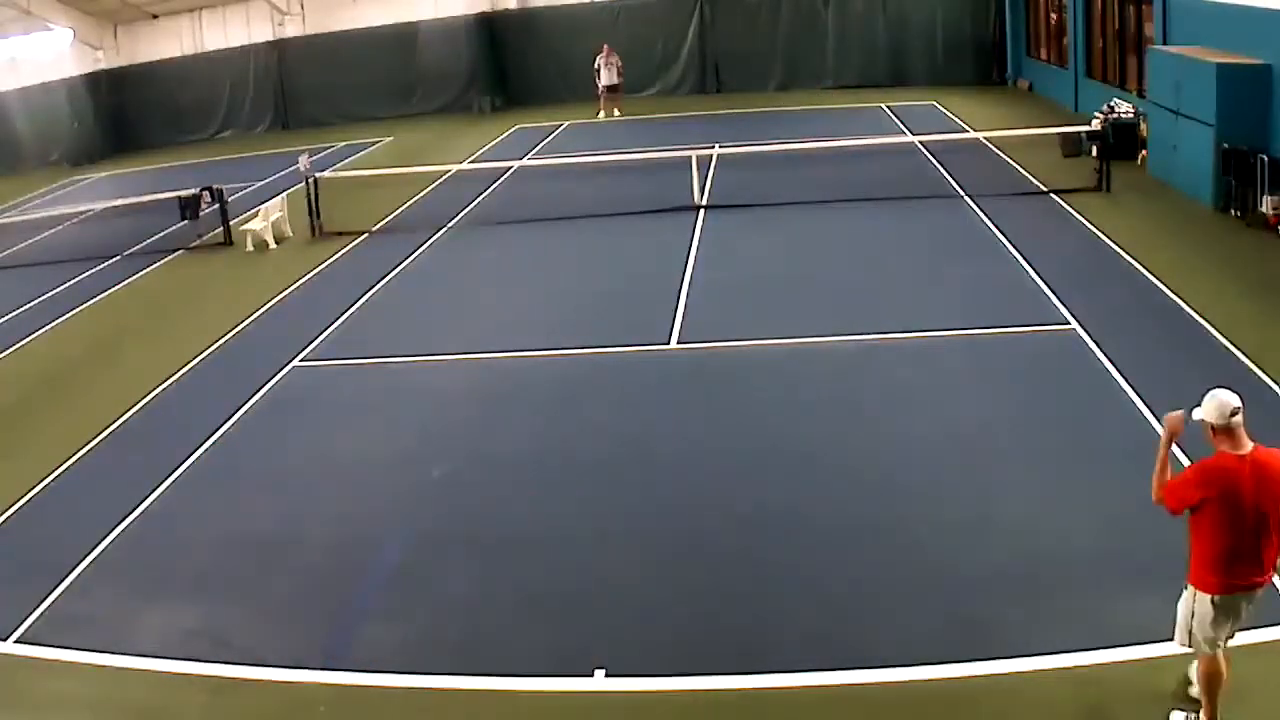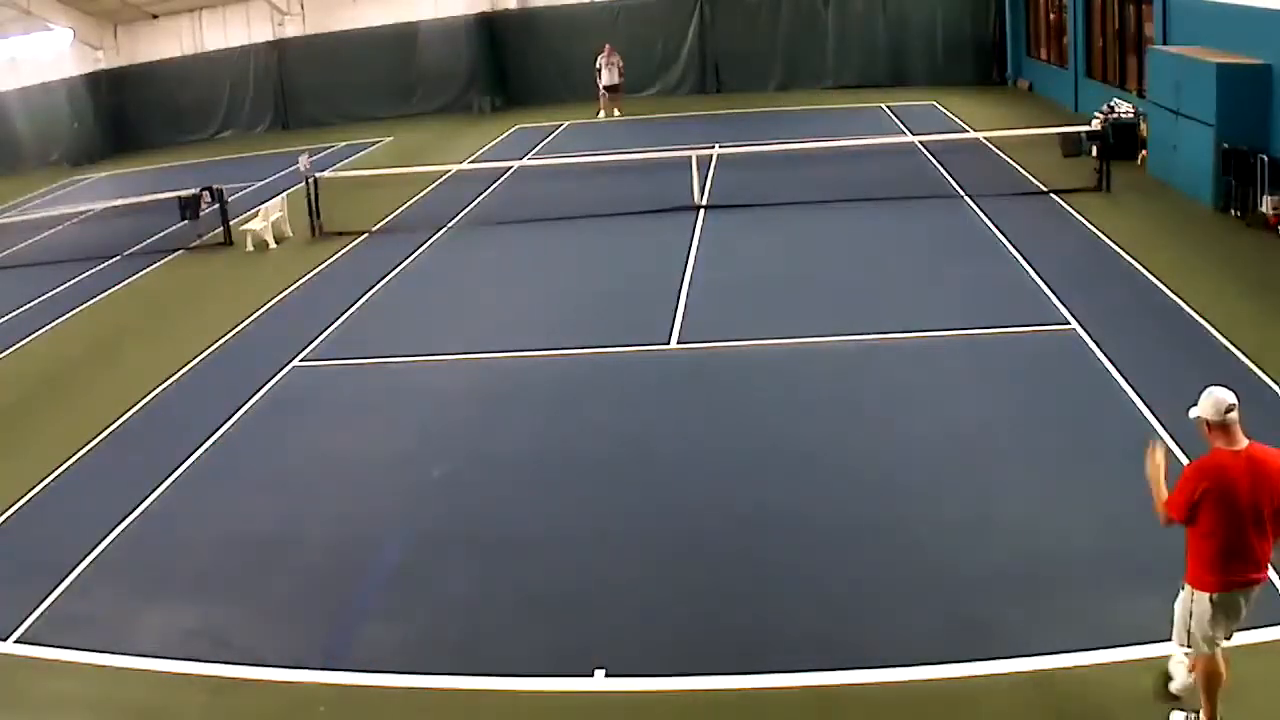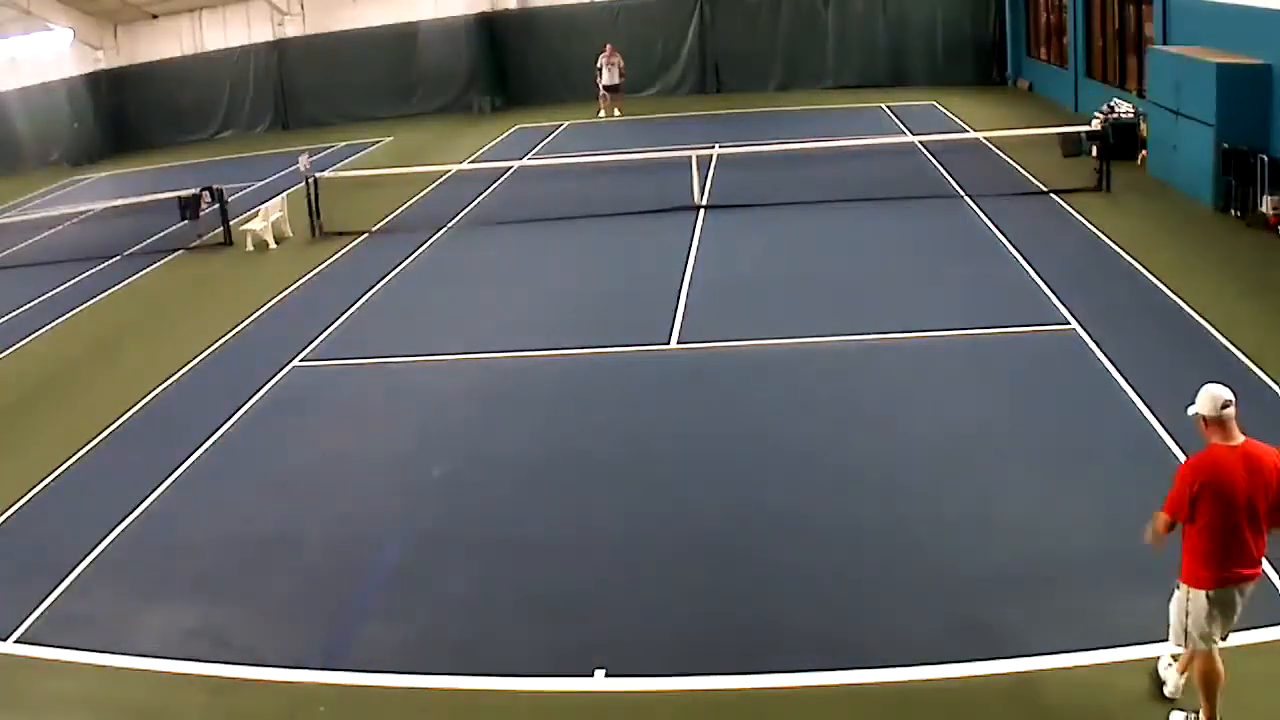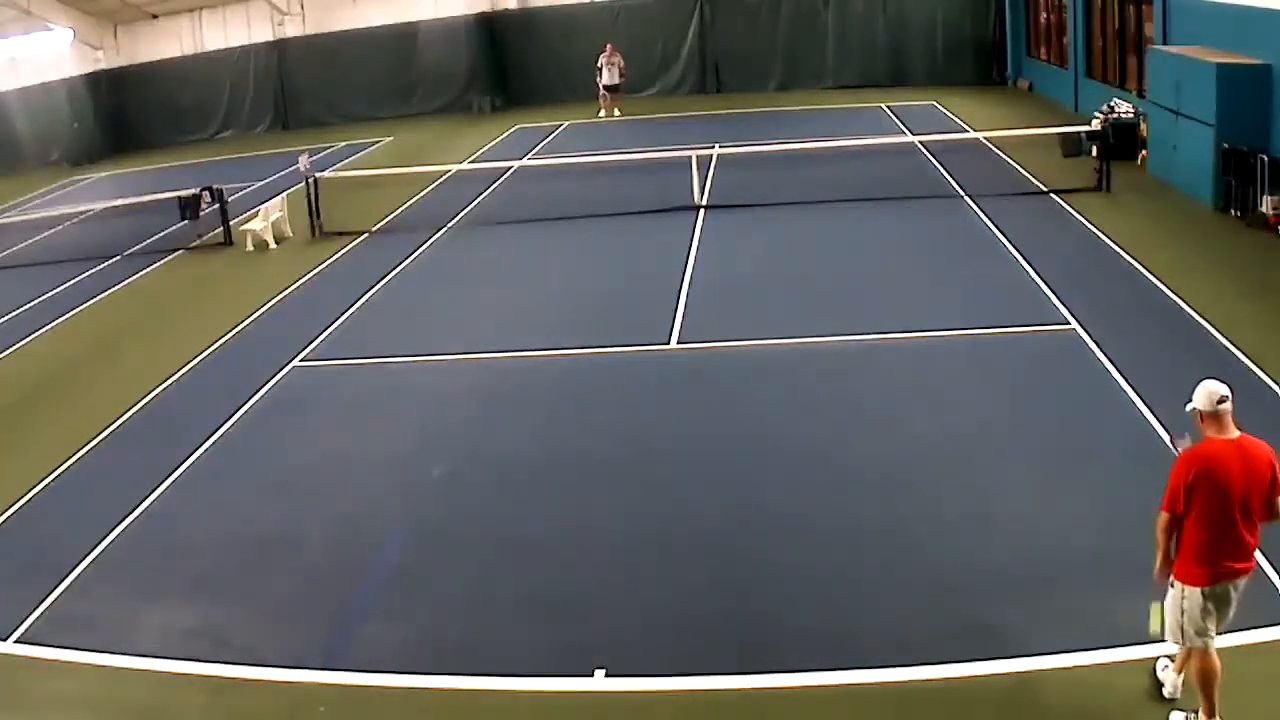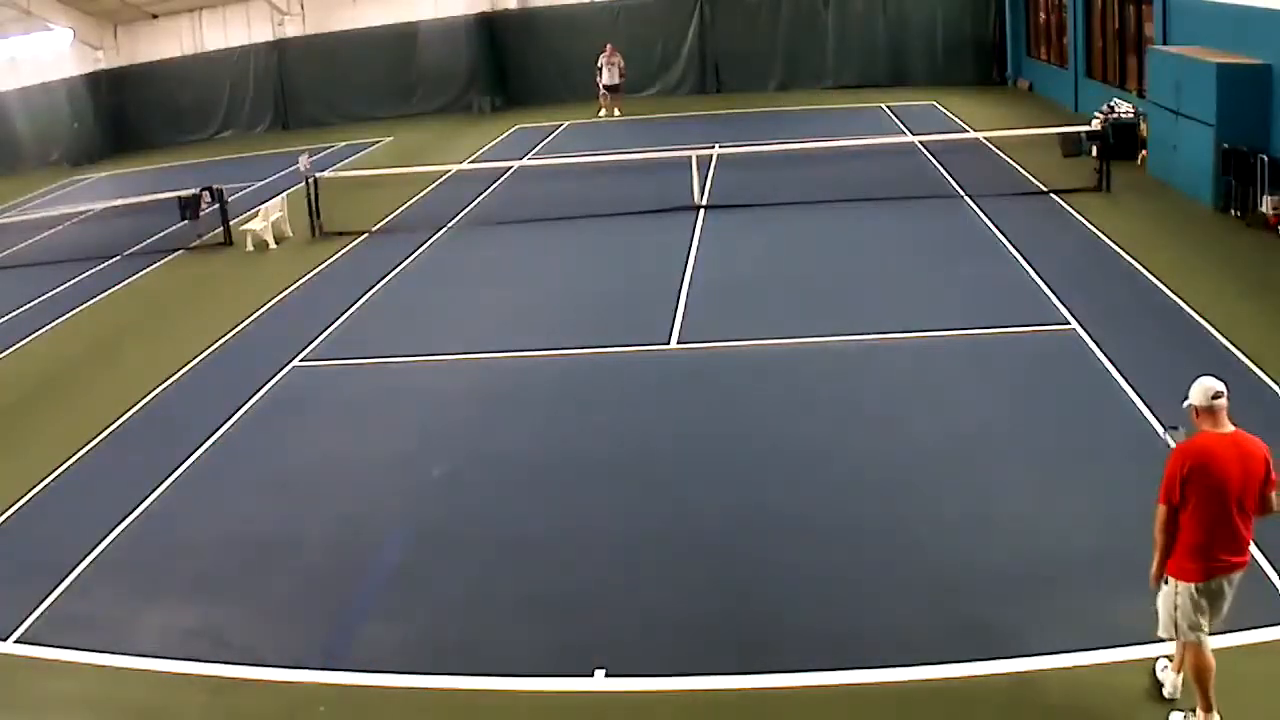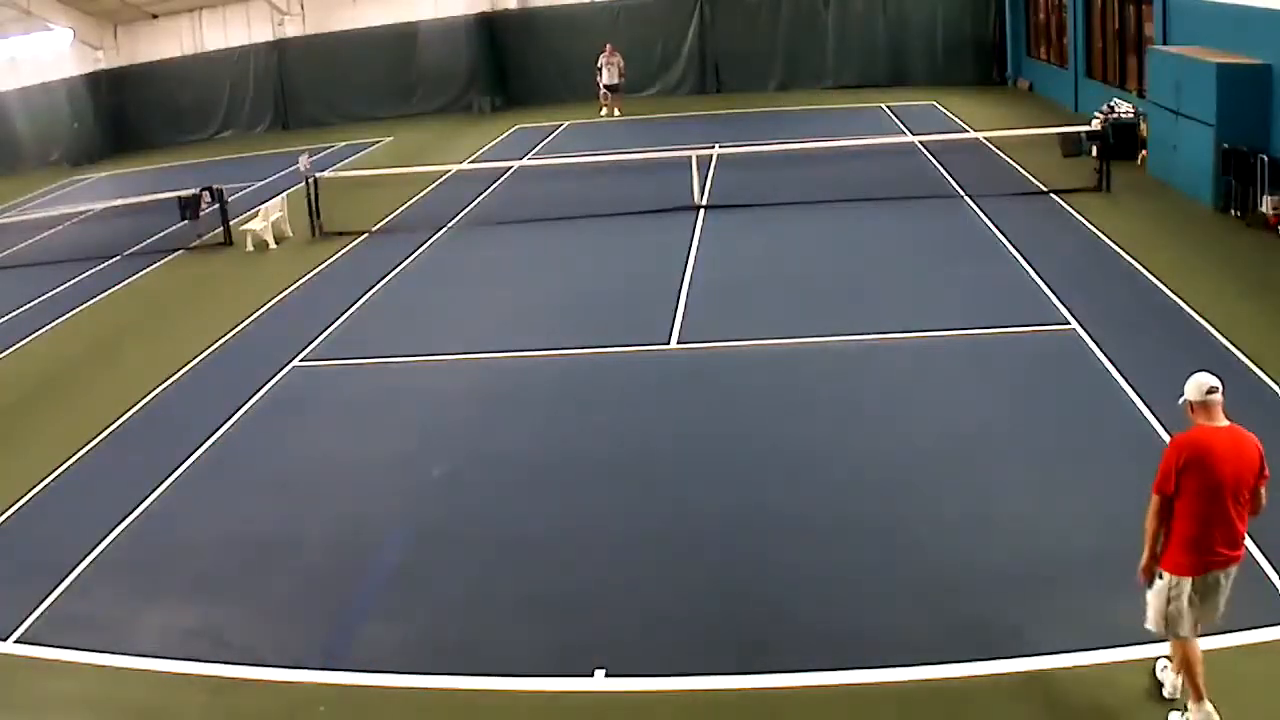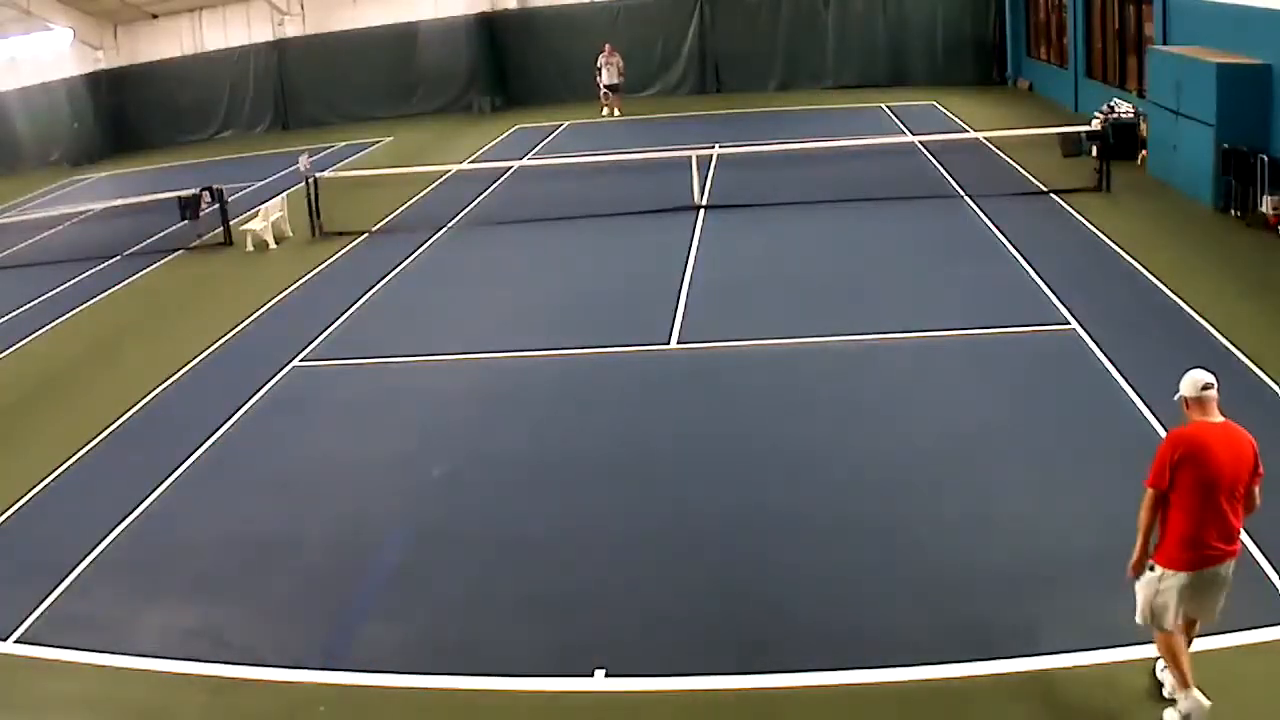
dt=0.1s
person 1, frame 1
left shoulder: (1205, 475)
left elbow: (1160, 496)
left wrist: (1166, 442)
left hip: (1216, 584)
left knee: (1208, 649)
right knee: (1212, 644)
right ankle: (1201, 682)
person 1, frame 2
left shoulder: (1201, 472)
left elbow: (1167, 514)
left wrist: (1156, 474)
left hip: (1211, 580)
right hip: (1253, 575)
left knee: (1208, 648)
right knee: (1209, 634)
right ankle: (1185, 675)
person 1, frame 3
left shoulder: (1197, 468)
left elbow: (1167, 523)
left wrist: (1155, 533)
left hip: (1205, 577)
right hip: (1247, 572)
left knee: (1204, 647)
right knee: (1205, 634)
right ankle: (1177, 673)
person 1, frame 4
left shoulder: (1191, 460)
left elbow: (1167, 521)
left wrist: (1162, 560)
left hip: (1198, 570)
right hip: (1240, 566)
left knee: (1200, 643)
right knee: (1196, 631)
right ankle: (1174, 674)
person 1, frame 5
left shoulder: (1186, 453)
right shoulder: (1257, 449)
left elbow: (1165, 515)
right elbow: (1268, 507)
left wrist: (1159, 561)
left hip: (1192, 565)
right hip: (1234, 561)
left knee: (1194, 639)
right knee: (1193, 629)
right ankle: (1173, 674)
person 1, frame 6
left shoulder: (1182, 446)
right shoulder: (1251, 444)
left elbow: (1158, 508)
right elbow: (1258, 504)
left wrist: (1149, 555)
left hip: (1185, 560)
right hip: (1228, 558)
left knee: (1177, 631)
right knee: (1193, 623)
right ankle: (1173, 675)
person 1, frame 7
left shoulder: (1178, 441)
right shoulder: (1245, 441)
left elbow: (1152, 502)
right elbow: (1252, 503)
left wrist: (1140, 550)
left hip: (1179, 555)
right hip: (1224, 554)
left knee: (1162, 623)
right knee: (1190, 618)
right ankle: (1173, 674)
